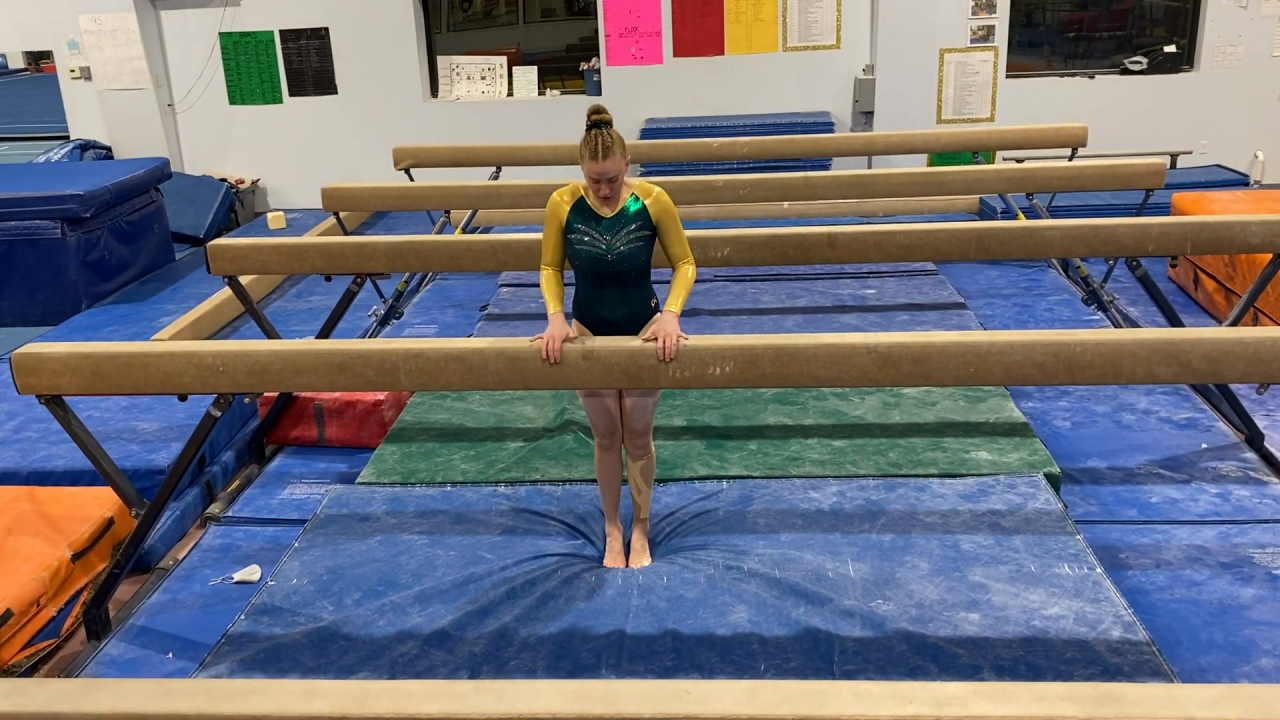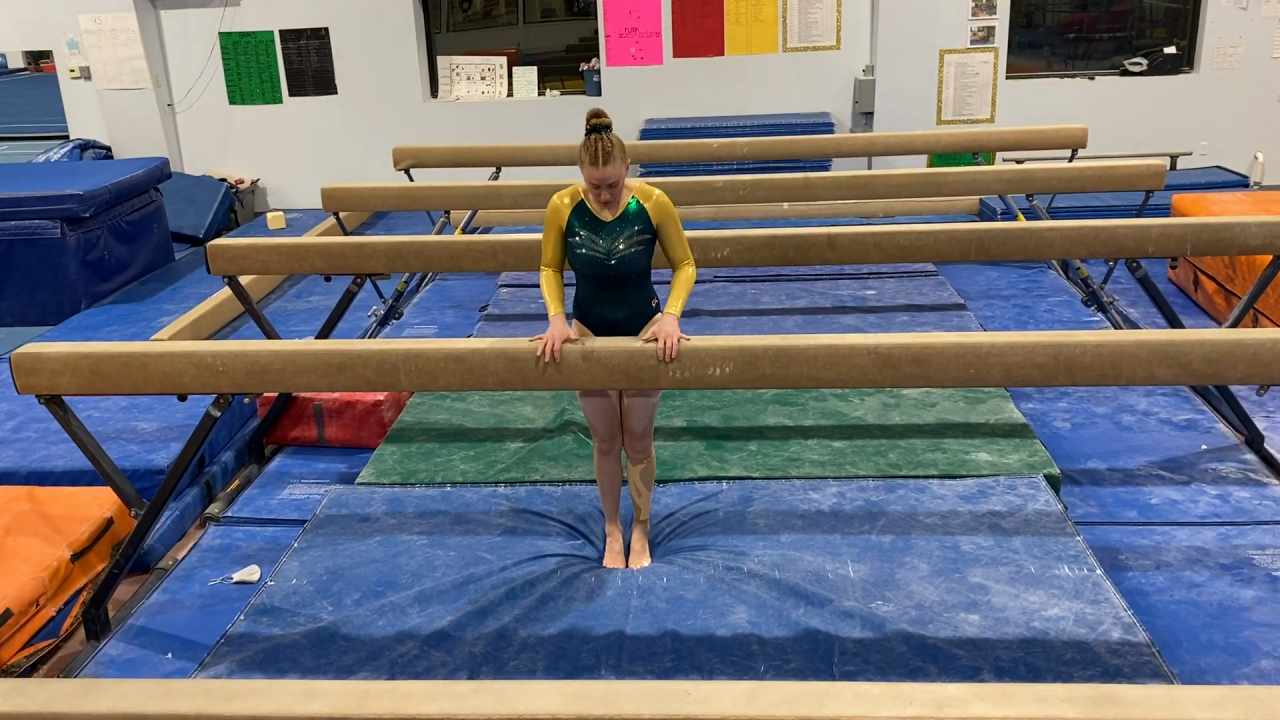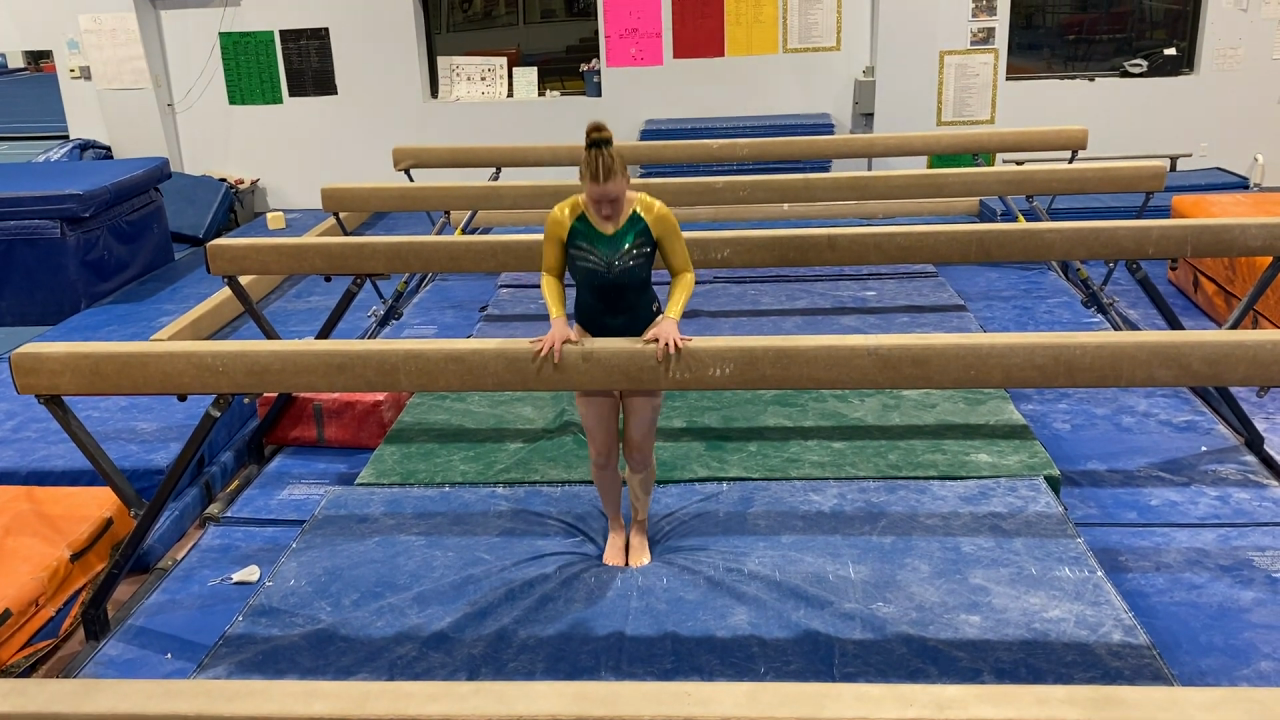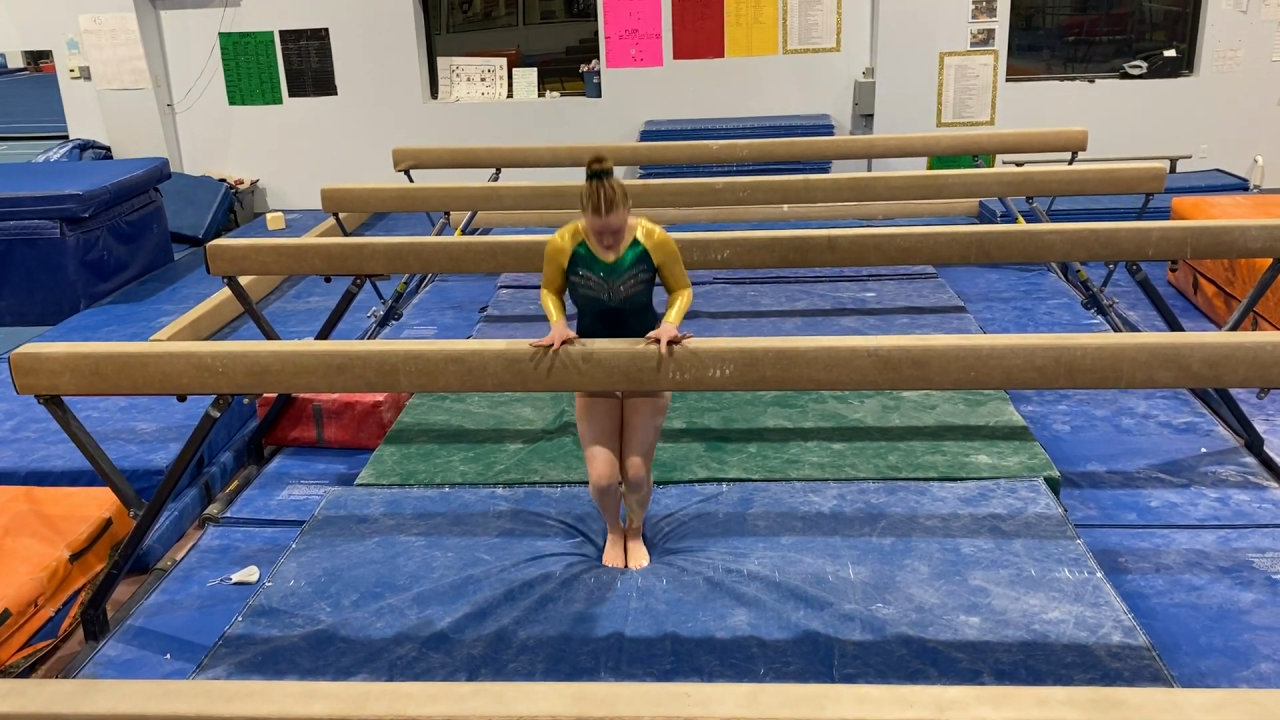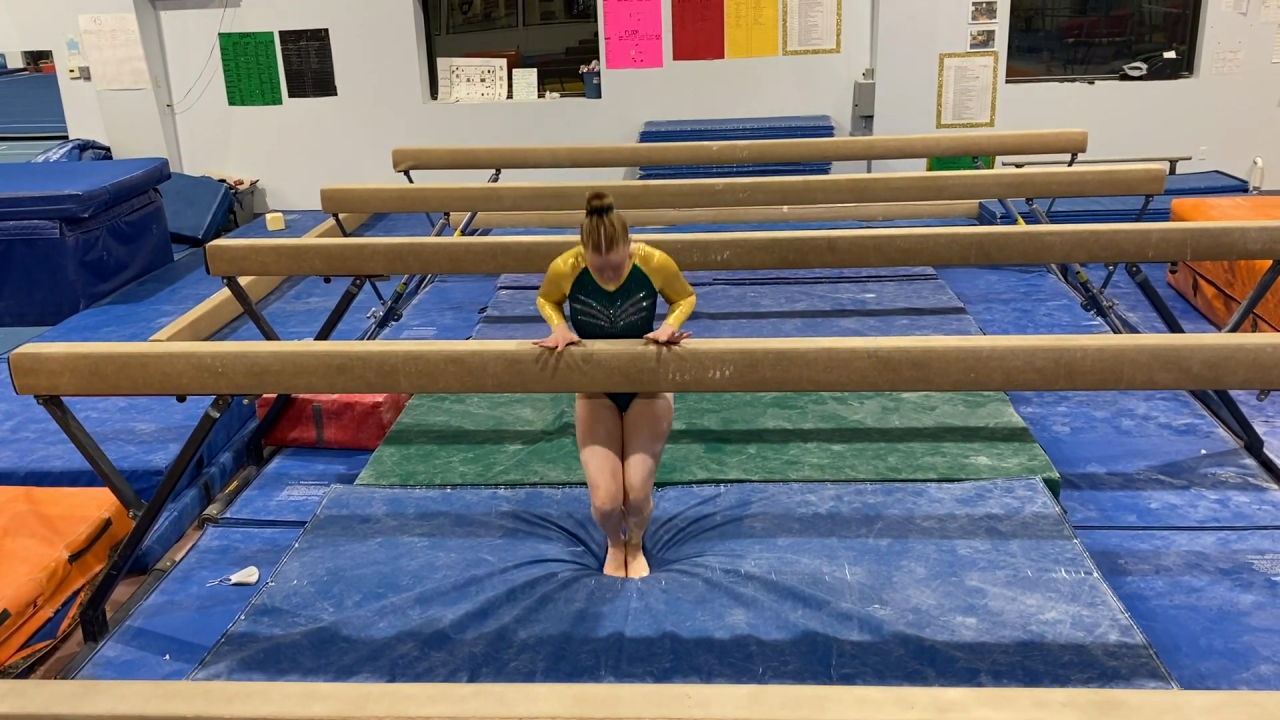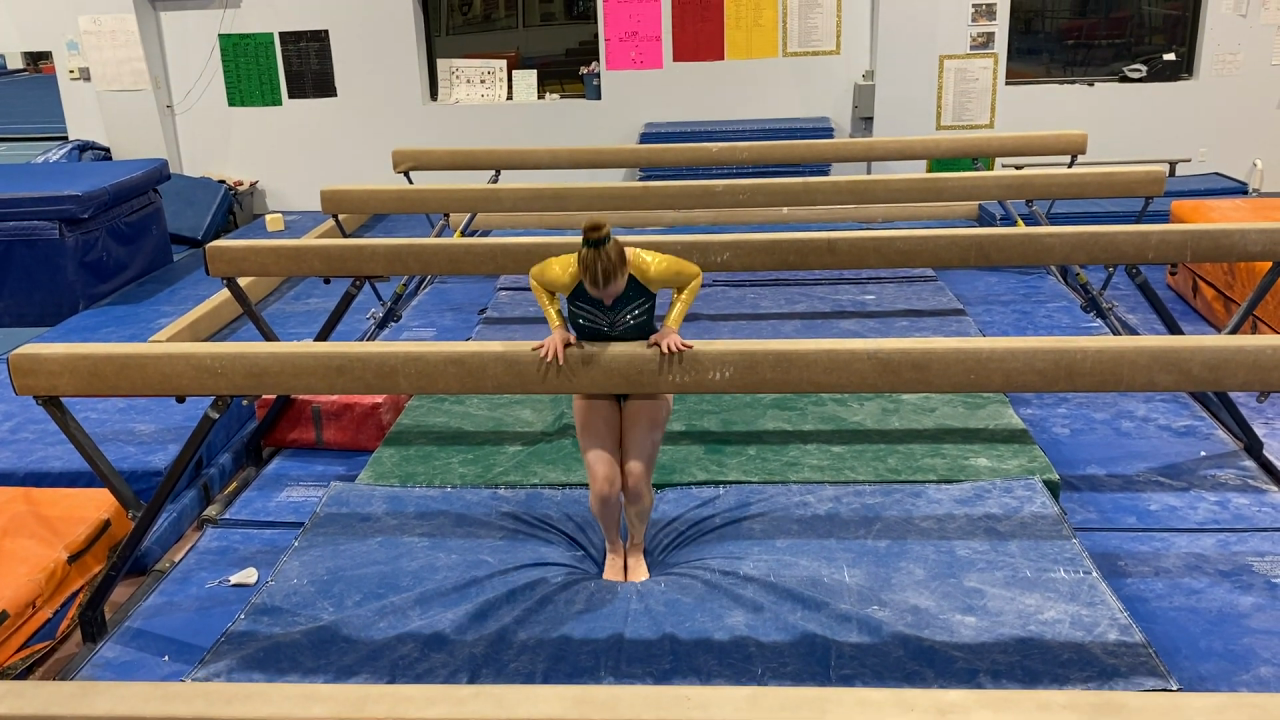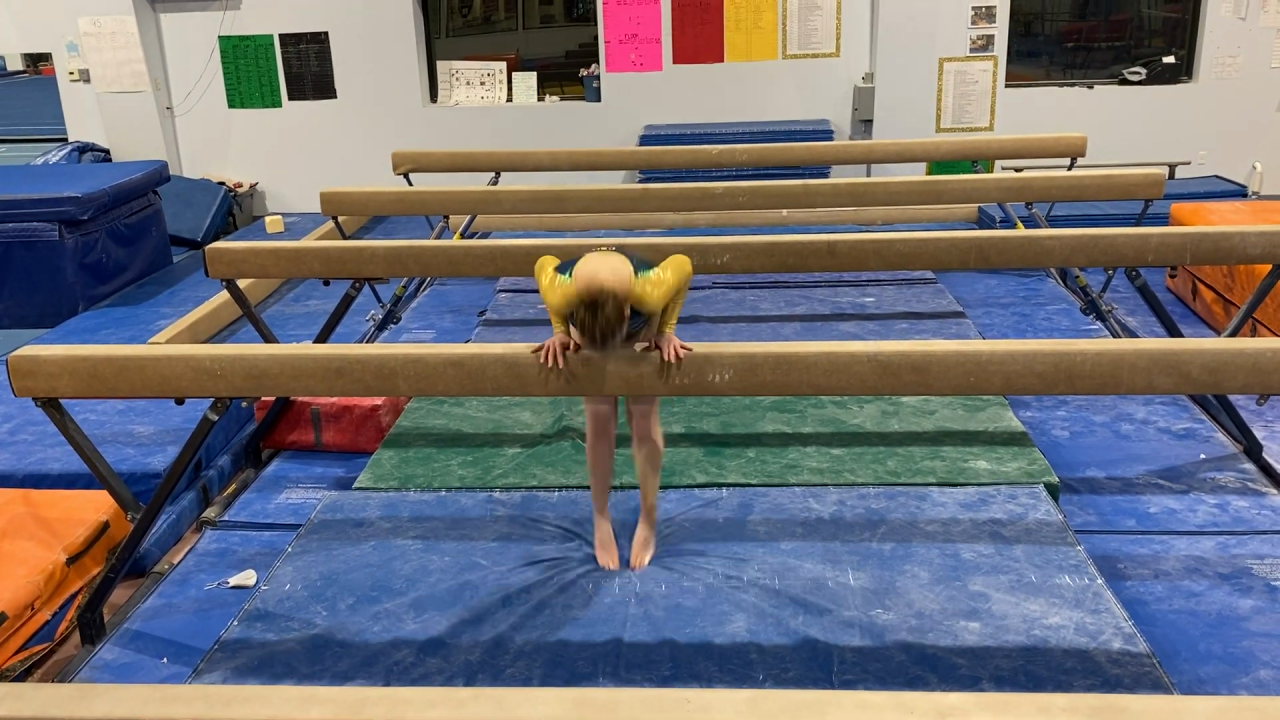
dt=0.1s
person 1, frame 1
left shoulder: (654, 201)
right shoulder: (562, 205)
left elbow: (684, 264)
right elbow: (550, 268)
left wrist: (671, 315)
right wrist: (555, 316)
left hip: (643, 330)
right hip: (588, 333)
left knee: (638, 437)
right knee: (606, 438)
left ankle: (640, 527)
right ankle: (612, 529)
person 1, frame 2
left shoulder: (654, 204)
right shoulder: (561, 208)
left elbow: (684, 266)
right elbow: (550, 270)
left wrist: (670, 316)
right wrist: (556, 318)
left hip: (644, 334)
right hip: (589, 336)
left knee: (638, 440)
right knee: (604, 442)
left ankle: (641, 528)
right ankle: (613, 530)
person 1, frame 3
left shoulder: (655, 215)
right shoulder: (562, 219)
left elbow: (684, 273)
right elbow: (550, 274)
left wrist: (670, 319)
right wrist: (557, 320)
left hip: (644, 338)
right hip: (590, 340)
left knee: (639, 448)
right knee: (602, 452)
left ankle: (639, 526)
right ankle: (614, 527)
person 1, frame 4
left shoulder: (655, 242)
right shoulder: (563, 245)
left elbow: (683, 289)
right elbow: (550, 291)
left wrist: (669, 323)
right wrist: (559, 324)
left knee: (636, 473)
right knee: (602, 479)
left ankle: (634, 530)
right ankle: (614, 530)
person 1, frame 5
left shoulder: (654, 264)
right shoulder: (565, 270)
left elbow: (686, 298)
right elbow: (546, 300)
left wrist: (669, 326)
right wrist: (560, 328)
left hip: (646, 386)
right hip: (597, 388)
left knee: (636, 496)
right knee: (605, 504)
left ankle: (634, 545)
right ankle: (614, 543)
person 1, frame 6
left shoulder: (651, 269)
right shoulder: (561, 276)
left elbow: (693, 278)
right elbow: (536, 280)
left wrist: (670, 328)
right wrist: (558, 328)
left knee: (637, 477)
right knee: (604, 491)
left ankle: (636, 547)
right ankle: (613, 545)
person 1, frame 7
left shoulder: (649, 291)
right shoulder: (561, 294)
left elbow: (683, 265)
right elbow: (544, 264)
left wrist: (665, 330)
right wrist: (560, 331)
left knee: (645, 424)
right knee: (600, 420)
left ankle: (647, 524)
right ankle: (601, 523)
